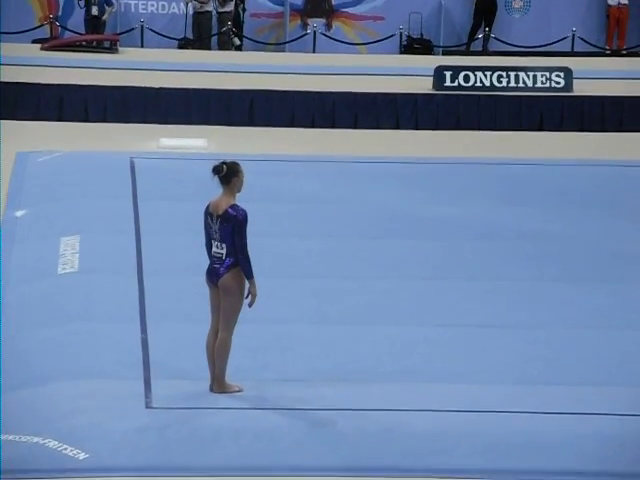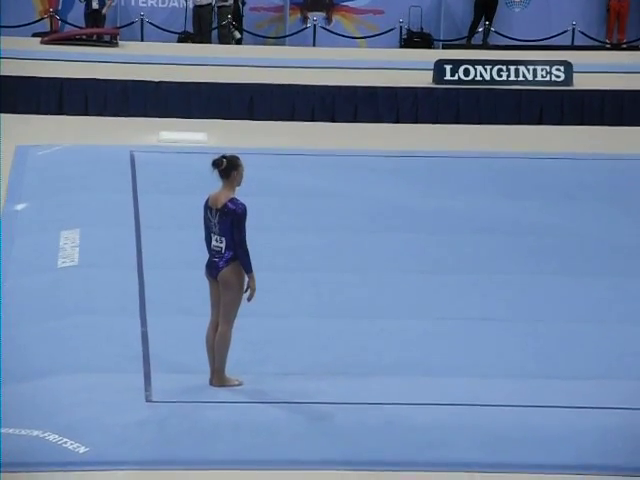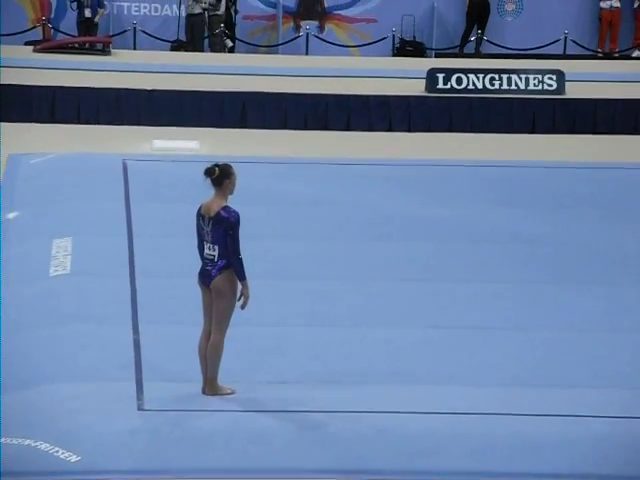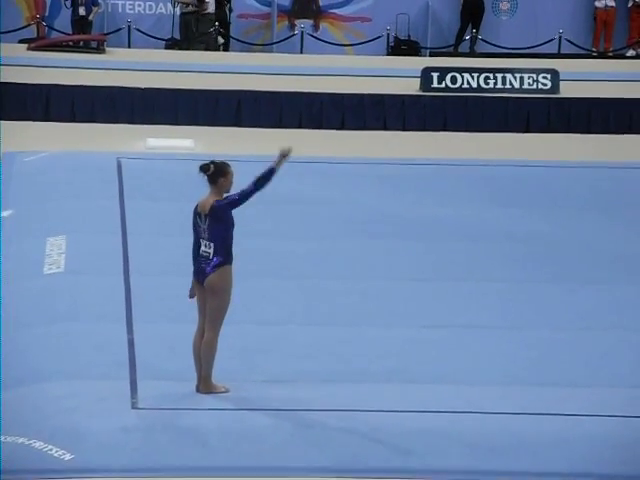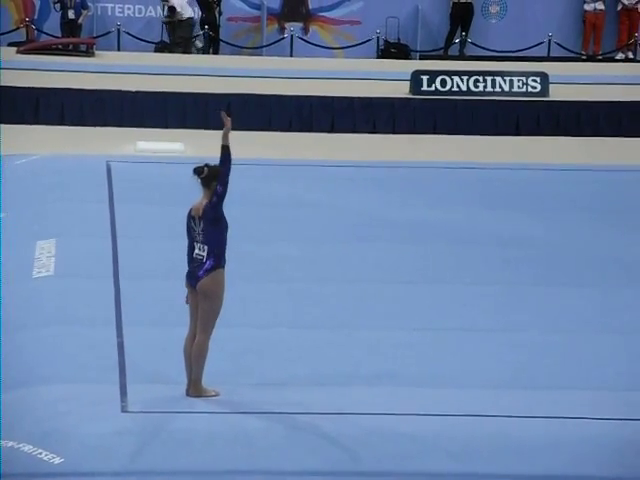
dt=0.4s
person 1, frame 1
left shoulder: (209, 207)
right shoulder: (238, 213)
left elbow: (208, 244)
right elbow: (242, 251)
right wrist: (252, 282)
left hip: (212, 271)
right hip: (230, 275)
left knee: (215, 327)
right knee: (225, 330)
left ankle: (214, 380)
right ankle: (220, 383)
person 1, frame 2
left shoulder: (209, 201)
right shoulder: (237, 207)
left elbow: (207, 237)
right elbow: (241, 245)
right wrist: (251, 277)
left hip: (212, 265)
right hip: (230, 269)
left knee: (215, 321)
right knee: (225, 324)
left ankle: (214, 373)
right ankle: (220, 376)
person 1, frame 3
left shoulder: (201, 209)
right shoulder: (230, 215)
left elbow: (200, 245)
right elbow: (234, 253)
right wrist: (244, 285)
left hip: (204, 273)
right hip: (222, 277)
left knee: (207, 330)
right knee: (218, 333)
left ankle: (206, 382)
right ankle: (212, 384)
person 1, frame 4
left shoulder: (198, 207)
right shoulder: (221, 205)
left elbow: (196, 244)
right elbow: (252, 189)
left wrist: (195, 278)
right wrist: (277, 164)
left hip: (201, 271)
right hip: (218, 273)
left knee: (202, 328)
right knee: (212, 331)
left ankle: (201, 380)
right ankle: (206, 383)
person 1, frame 5
left shoulder: (193, 211)
right shoulder: (213, 210)
left elbow: (191, 249)
right elbow: (227, 176)
right wrist: (224, 139)
left hip: (194, 275)
right hip: (210, 278)
left knee: (193, 332)
right knee: (204, 334)
left ankle: (191, 383)
right ankle: (197, 386)
